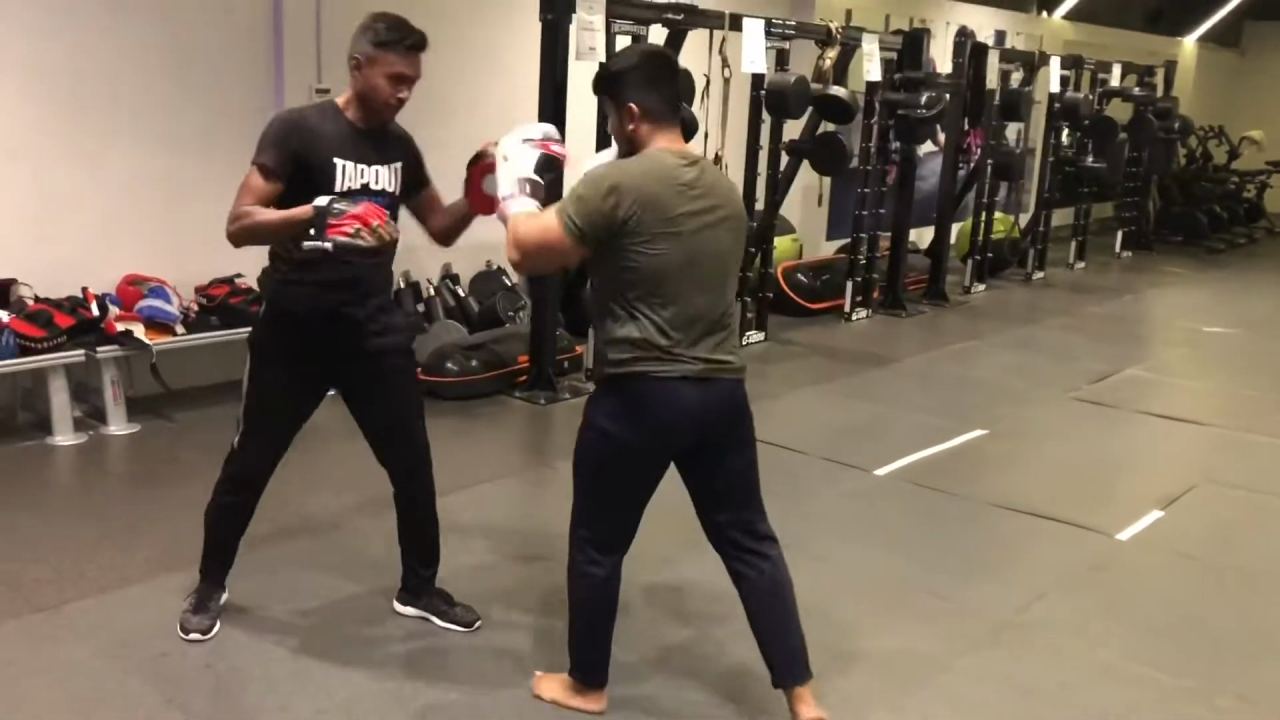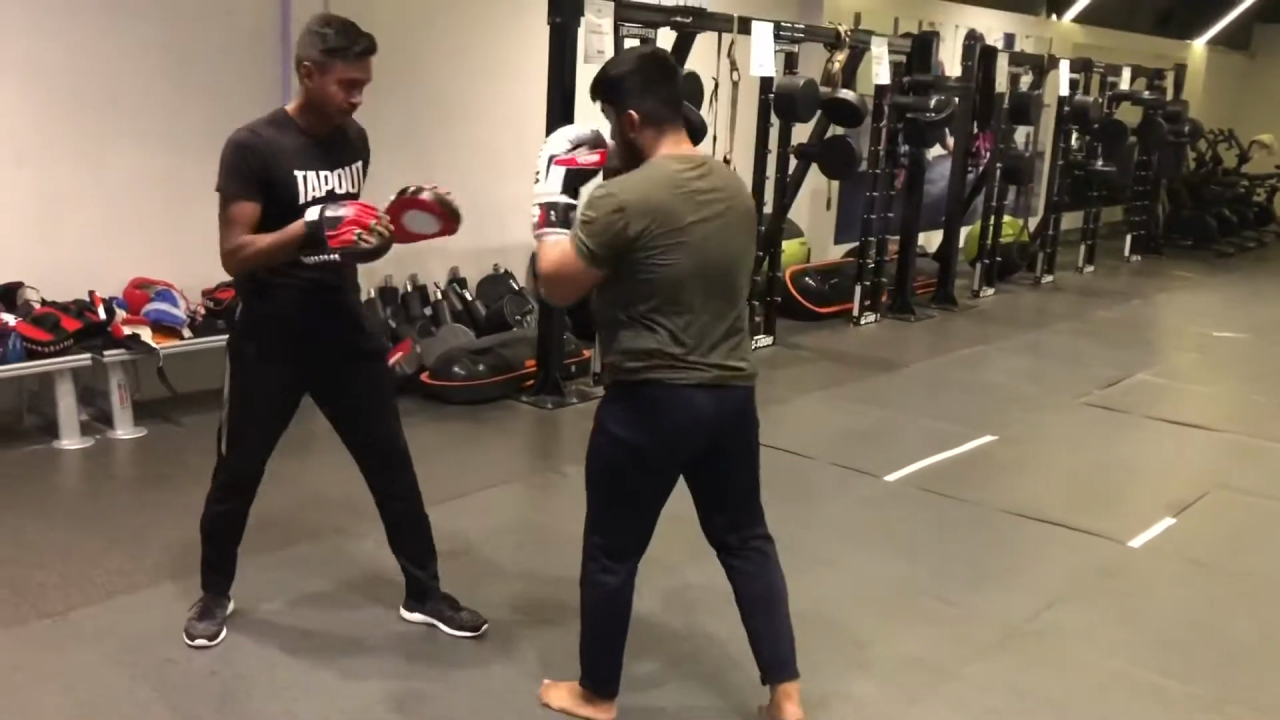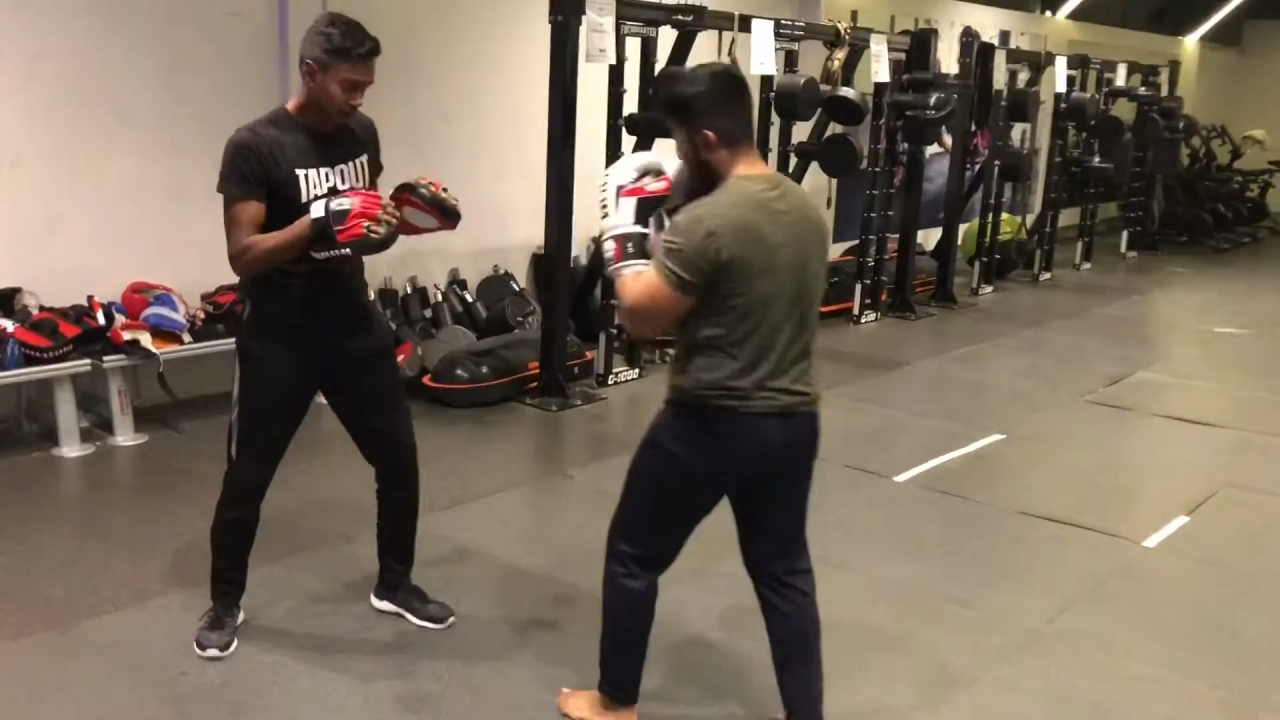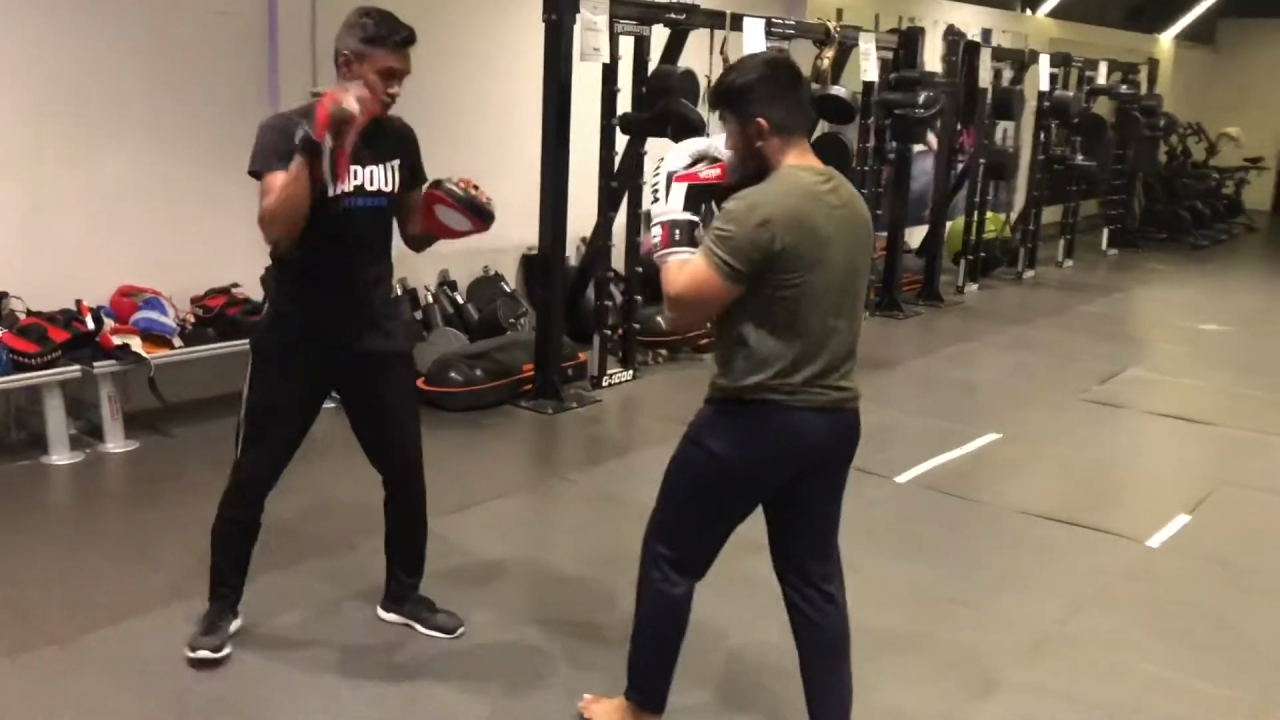
dt=0.2s
person 1, frame 1
left shoulder: (618, 183)
right shoulder: (722, 186)
left elbow: (528, 254)
left wrist: (514, 175)
left hip: (639, 397)
right hip: (721, 391)
left knee: (597, 544)
right knee: (748, 540)
person 1, frame 2
left shoulder: (623, 199)
right shoulder: (734, 187)
left elbow: (555, 284)
left wrist: (552, 193)
left hip: (648, 404)
right hip: (731, 396)
left knee: (610, 554)
right knee: (746, 541)
person 1, frame 3
left shoulder: (709, 221)
right shoulder: (804, 207)
left elbow: (641, 314)
left wrist: (625, 225)
right wrist: (678, 194)
left hip: (709, 424)
right hip: (792, 422)
left knee: (633, 557)
right knee: (784, 571)
person 1, frame 4
left shoulder: (759, 209)
right shoulder: (849, 202)
left elbow: (685, 304)
left wrist: (670, 216)
right wrist: (725, 188)
left hip: (753, 421)
right hip: (833, 421)
left knee: (669, 560)
right knee: (814, 579)
person 2, frame 1
left shoulder: (401, 145)
right shoulder: (298, 130)
left elbow: (441, 230)
right elbow: (240, 226)
right wrist: (320, 212)
left hip: (376, 334)
right hip: (293, 332)
left knee: (411, 464)
right knee: (249, 465)
left ankle: (419, 588)
right ankle: (210, 587)
person 2, frame 2
left shoulder: (353, 139)
right shoulder: (254, 146)
right elbow: (236, 256)
left wrist: (399, 220)
right wrist: (313, 223)
left hip: (344, 331)
right hip: (270, 338)
left knee: (391, 463)
right knee: (237, 472)
left ankle: (423, 593)
right ankle: (215, 595)
person 2, frame 3
left shoulder: (361, 133)
right shoulder: (255, 145)
right elbow: (243, 258)
left wrist: (404, 215)
right wrist: (319, 222)
left hip: (355, 326)
right hip: (278, 338)
left knee: (398, 458)
right knee: (247, 477)
left ankle: (394, 584)
right ankle: (224, 603)
person 2, frame 4
left shoulder: (398, 139)
right shoulder: (285, 132)
left elbow: (415, 235)
right elbow: (277, 232)
left wrist: (449, 215)
right wrist: (318, 142)
left hip: (377, 331)
right hip: (296, 335)
left knee: (405, 469)
right knee: (254, 474)
left ankle: (402, 594)
right ankle: (222, 608)
